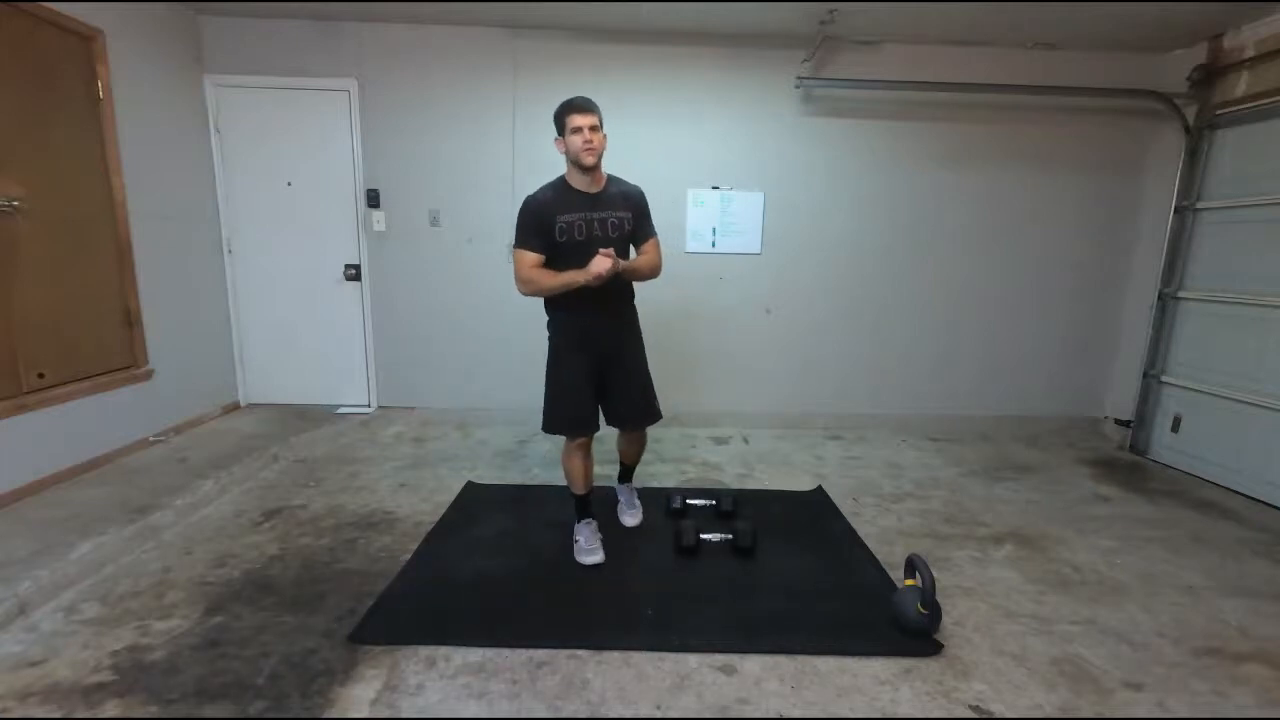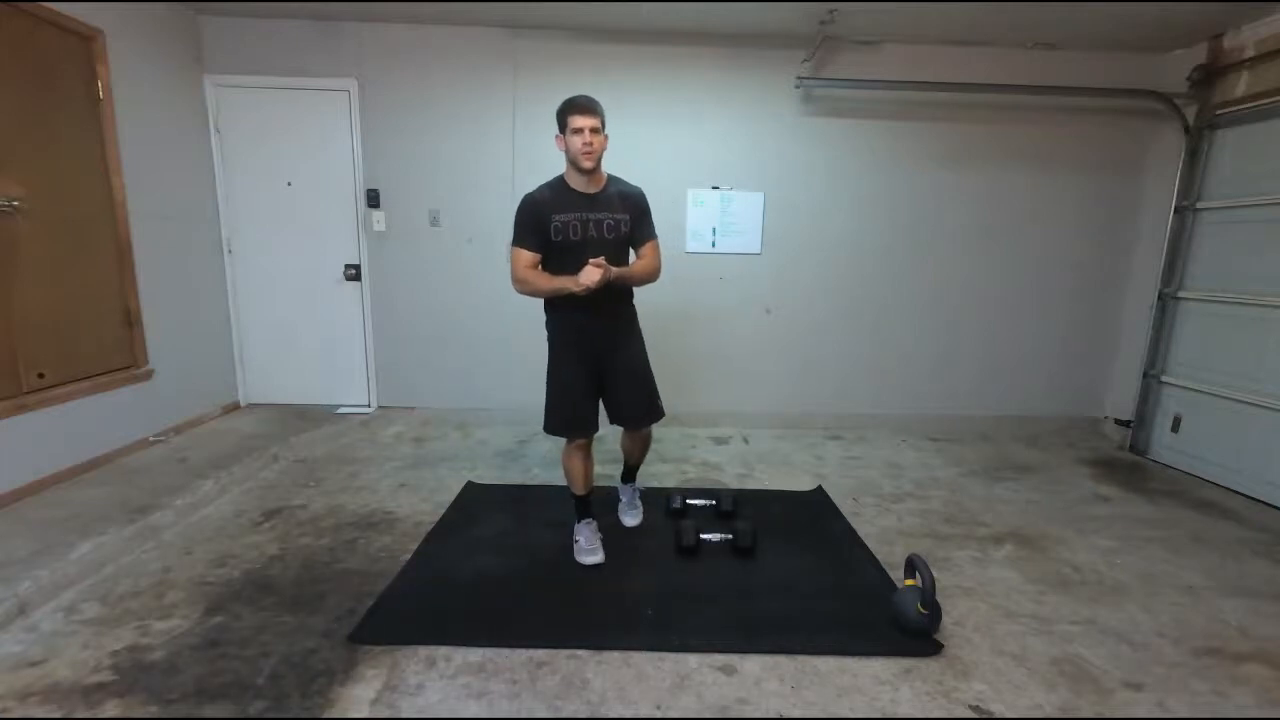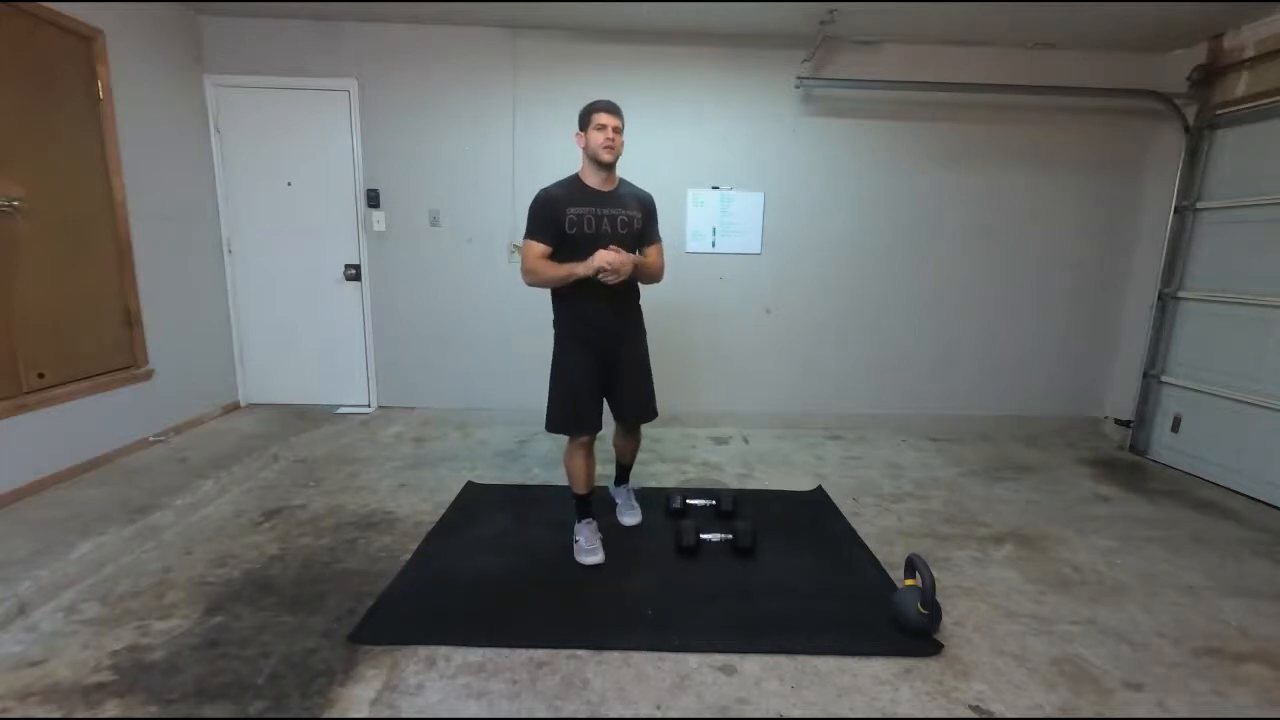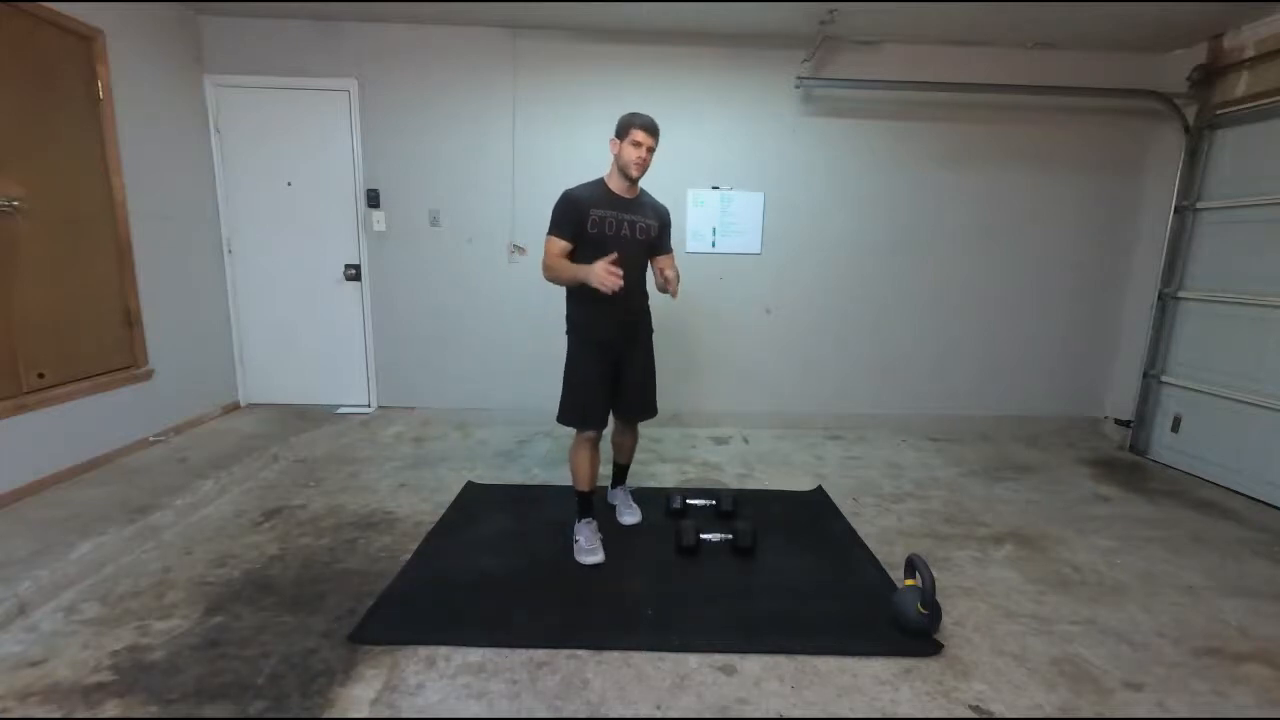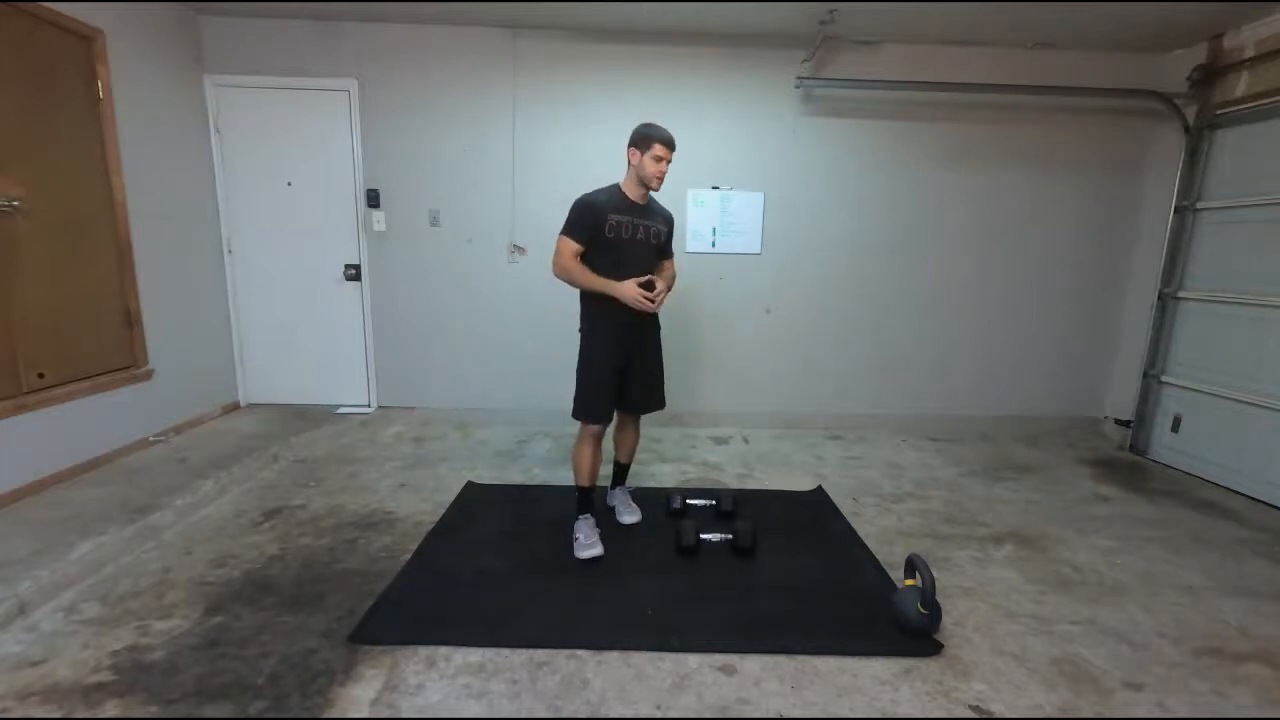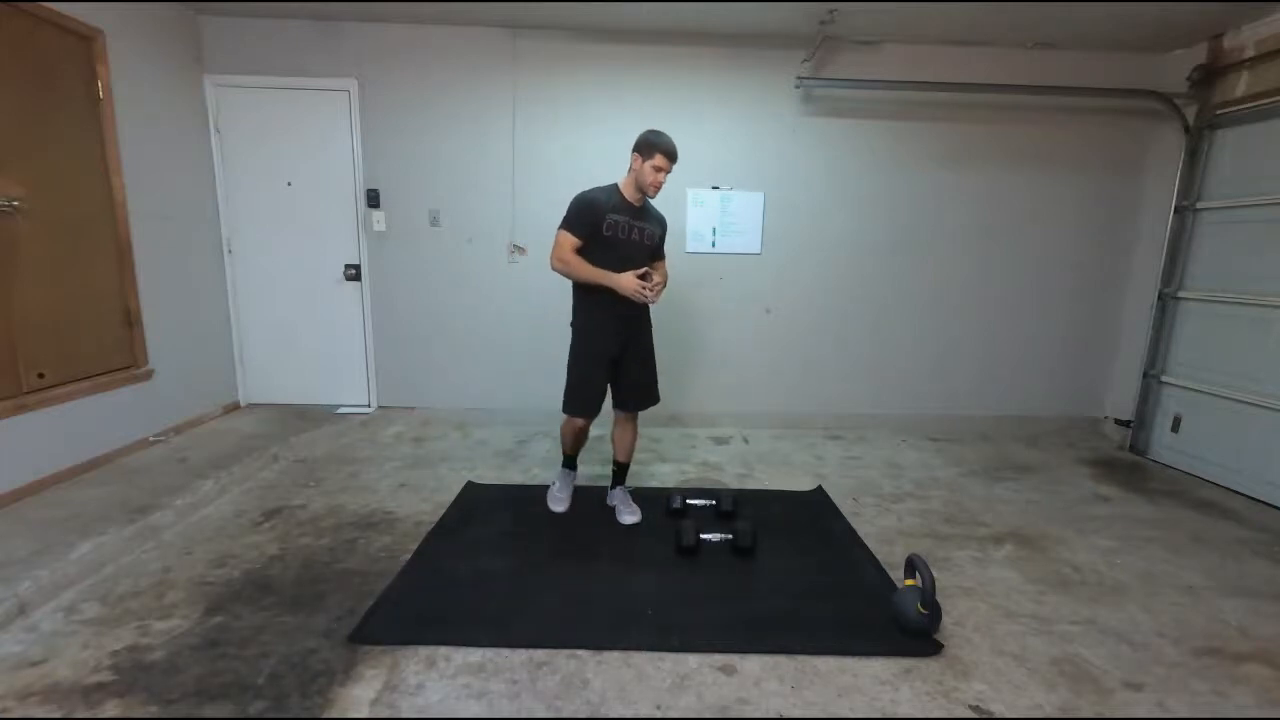
dt=0.5s
person 1, frame 1
left shoulder: (630, 196)
right shoulder: (541, 205)
left elbow: (653, 263)
right elbow: (526, 279)
left wrist: (617, 266)
right wrist: (583, 274)
left hip: (623, 334)
right hip: (571, 339)
left knee: (635, 425)
right knee: (578, 436)
left ankle: (625, 486)
right ankle: (584, 521)
person 1, frame 2
left shoulder: (630, 198)
right shoulder: (538, 204)
left elbow: (651, 266)
right elbow: (522, 277)
left wrist: (612, 274)
right wrist: (574, 281)
left hip: (622, 334)
right hip: (569, 340)
left knee: (640, 424)
right knee: (578, 438)
left ankle: (628, 486)
right ankle: (585, 522)
person 1, frame 3
left shoulder: (640, 201)
right shoulder: (553, 199)
left elbow: (656, 271)
right elbow: (531, 271)
left wrist: (635, 265)
right wrist: (584, 267)
left hip: (628, 334)
right hip: (577, 338)
left knee: (631, 423)
right knee: (581, 434)
left ankle: (622, 486)
right ankle: (584, 520)
person 1, frame 4
left shoulder: (656, 212)
right shoulder: (577, 200)
left elbow: (661, 268)
right elbow: (551, 267)
left wrist: (670, 278)
right wrist: (588, 272)
left hip: (636, 334)
right hip: (589, 337)
left knee: (629, 420)
right knee: (587, 430)
left ankle: (619, 488)
right ankle: (584, 519)
person 1, frame 5
left shoulder: (662, 217)
right shoulder: (593, 205)
right elbow: (562, 264)
left wrist: (664, 286)
right wrist: (617, 288)
left hip: (644, 331)
right hip: (602, 332)
left knee: (631, 414)
right knee: (593, 425)
left ankle: (618, 489)
right ankle: (583, 516)
person 1, frame 6
left shoulder: (656, 220)
right shoulder: (591, 203)
right elbow: (560, 258)
left wrist: (658, 282)
right wrist: (615, 279)
left hip: (636, 329)
right hip: (592, 328)
left knee: (628, 411)
right knee: (580, 418)
left ankle: (618, 488)
right ankle: (567, 471)
